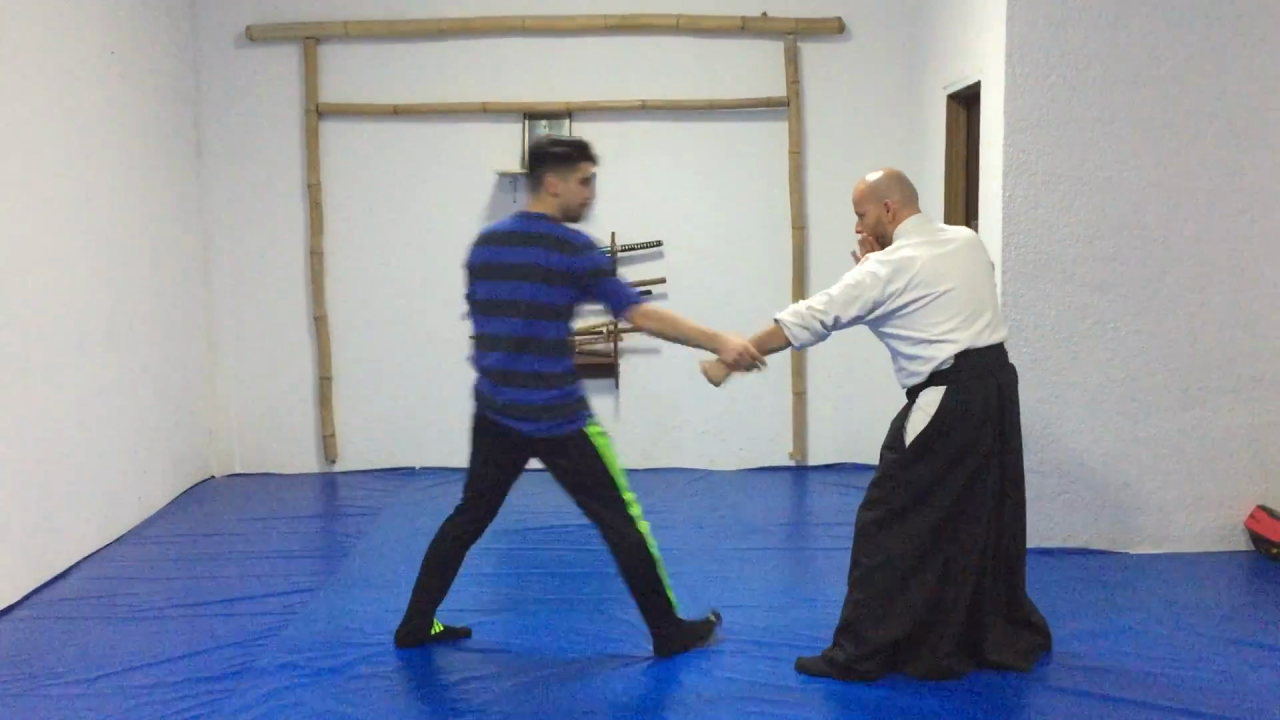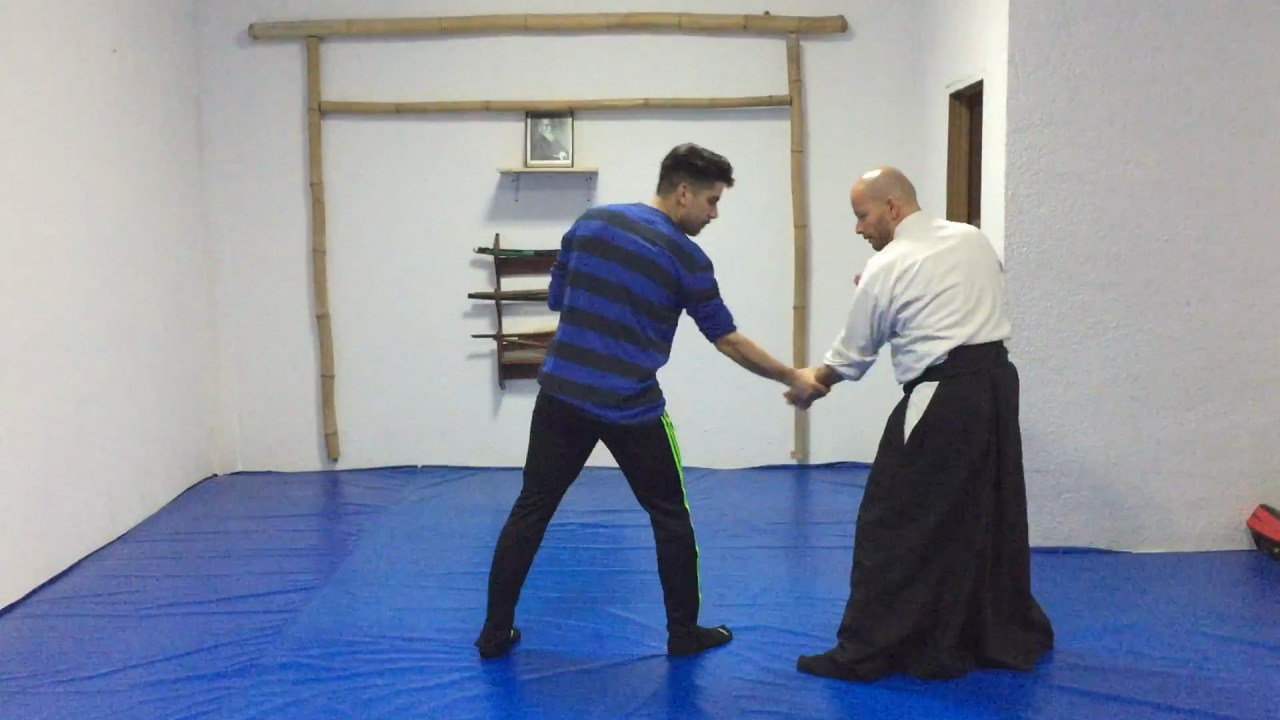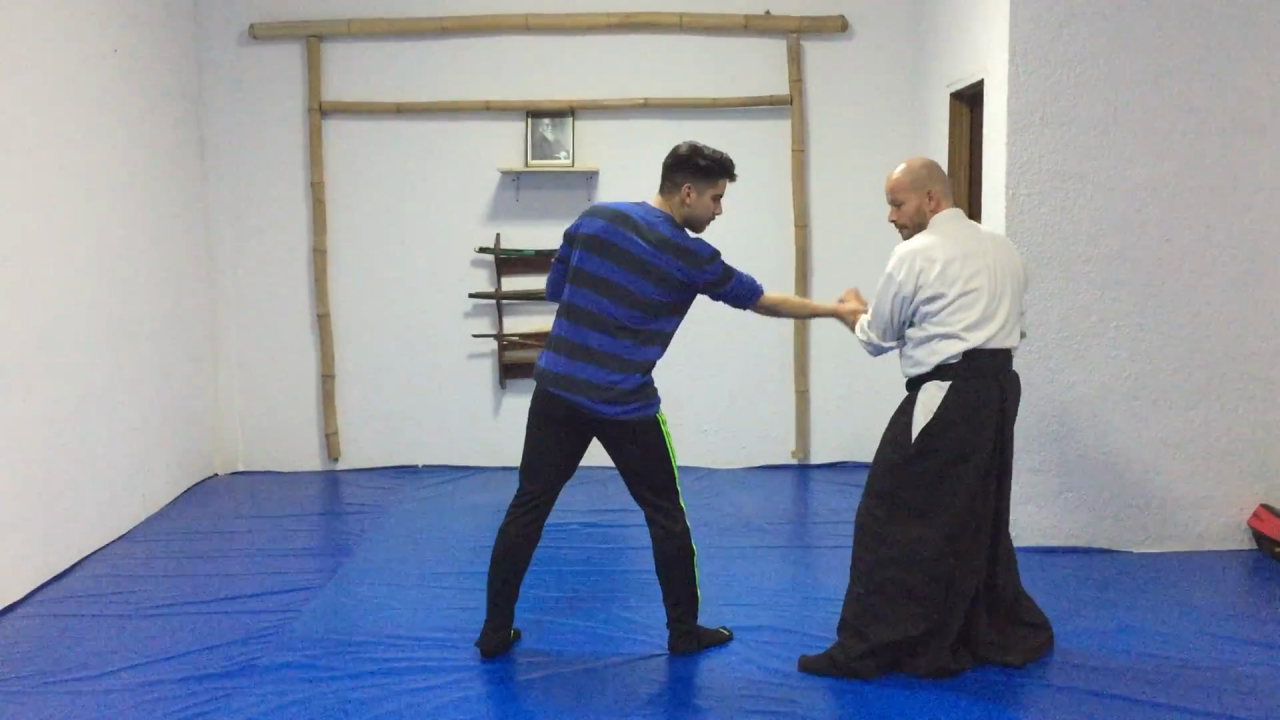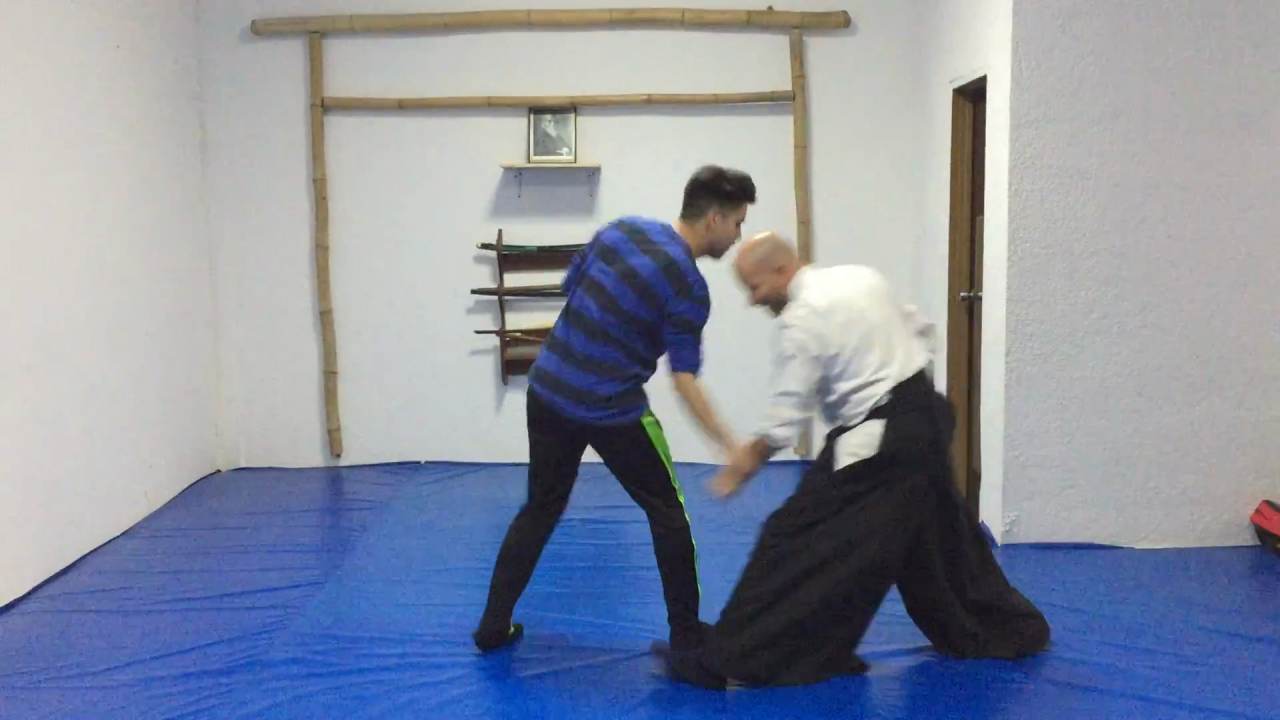
dt=0.5s
person 1, frame 1
left shoulder: (485, 245)
right shoulder: (571, 248)
right elbow: (639, 313)
right wrist: (719, 343)
left hip: (494, 410)
right hip: (556, 416)
left knee: (472, 513)
right knee: (618, 517)
left ankle: (417, 623)
right ankle: (668, 629)
person 1, frame 2
left shoulder: (591, 222)
right shoulder: (687, 259)
left elbow: (557, 299)
right elbow: (728, 340)
right wrist: (792, 377)
left hip: (561, 394)
right hip: (631, 408)
left knee: (532, 509)
right knee: (670, 517)
left ankle: (495, 631)
right ankle: (684, 631)
person 1, frame 3
left shoulder: (594, 218)
right shoulder: (691, 257)
left elbow: (554, 288)
right elbow: (760, 300)
right wrist: (834, 309)
left hip: (556, 388)
right hip: (625, 404)
left knee: (528, 506)
right knee: (665, 515)
left ankle: (495, 631)
right ankle: (684, 631)
person 1, frame 4
left shoulder: (622, 229)
right shoulder: (688, 286)
left elbow: (574, 285)
right elbow: (684, 380)
right wrist: (728, 443)
left hip: (548, 389)
right hip: (608, 408)
left knee: (542, 508)
right knee: (666, 509)
left ankle: (494, 625)
right ankle: (687, 628)
person 2, frame 1
left shoulder: (889, 265)
right shoulder: (969, 243)
left elbow: (807, 320)
left wrist: (732, 359)
left hip: (948, 401)
right hip: (997, 386)
left knee: (894, 524)
right knee: (989, 518)
left ankle: (859, 652)
right ankle: (1006, 636)
person 2, frame 2
left shoulder: (886, 267)
right shoulder: (974, 240)
left elbow: (850, 354)
left wrist: (808, 388)
left hip: (944, 398)
right hip: (996, 384)
left knee: (893, 523)
right knee: (989, 515)
left ankle: (865, 652)
right ankle: (1009, 635)
person 2, frame 3
left shoulder: (916, 254)
right shoulder: (1003, 248)
left elbow: (878, 338)
left wrist: (857, 313)
left hip: (948, 399)
right hip: (997, 392)
left knee: (892, 518)
right knee: (979, 519)
left ankle: (869, 649)
right ankle: (1011, 634)
person 2, frame 4
left shoulder: (800, 320)
right shoulder: (861, 279)
left elbow: (785, 421)
right elbow: (919, 332)
left wrist: (746, 462)
left hip: (879, 437)
right hip: (927, 416)
left knee: (797, 535)
right knee: (944, 533)
left ankle: (733, 656)
right ankle: (1009, 632)
